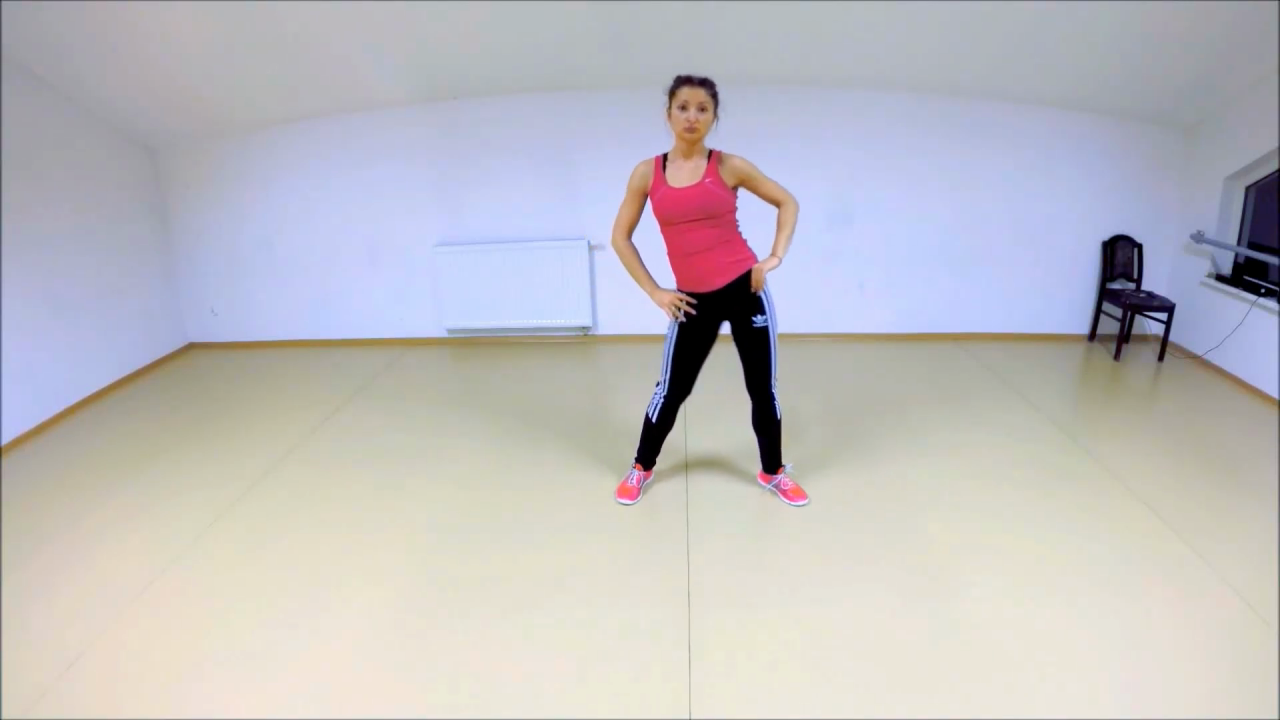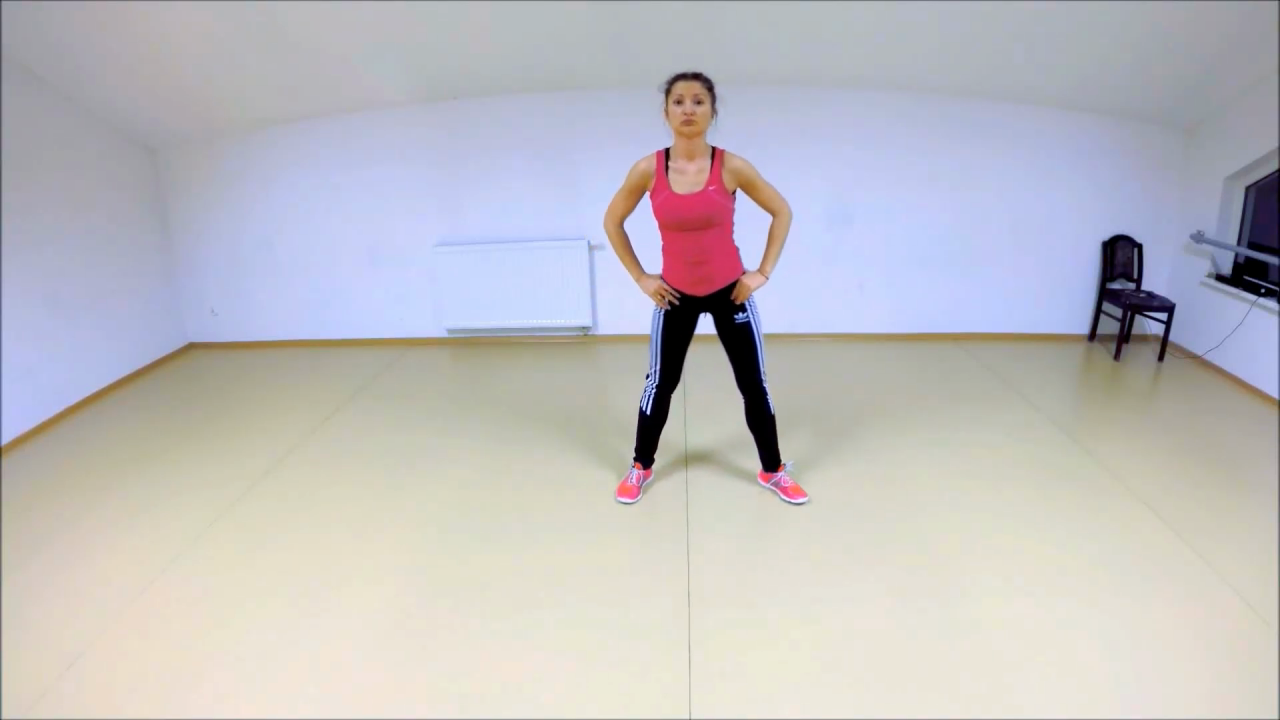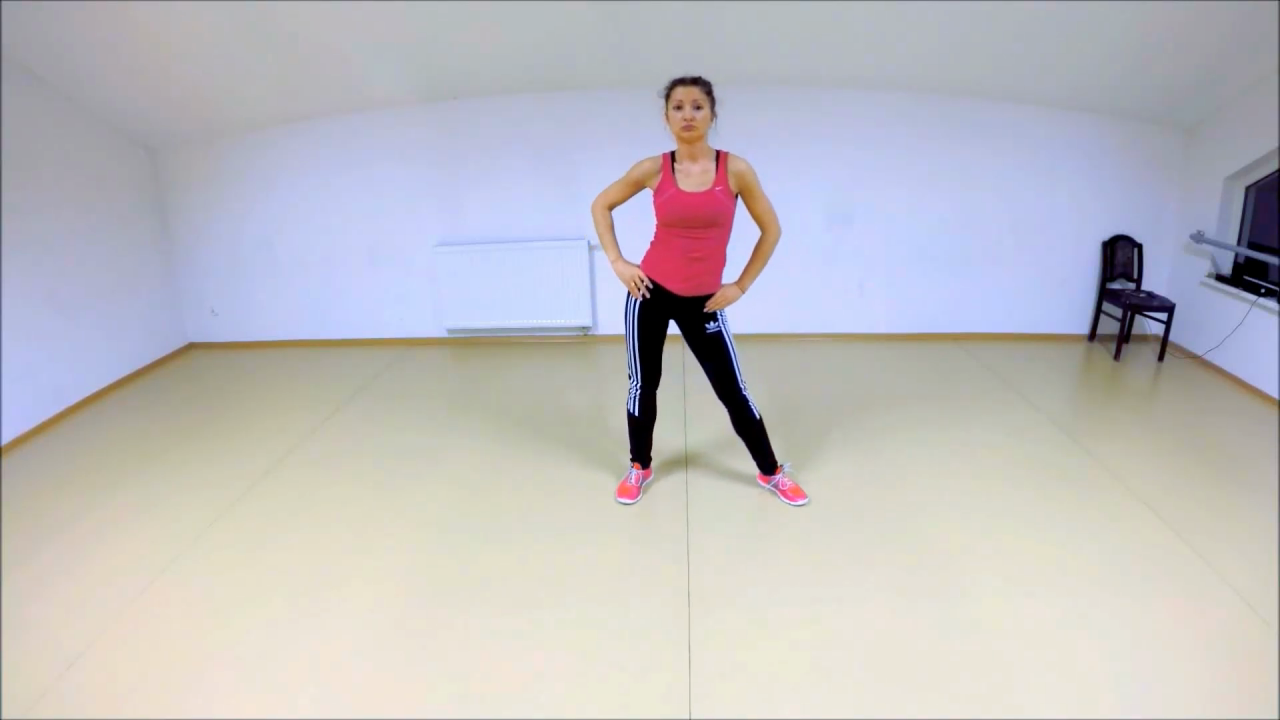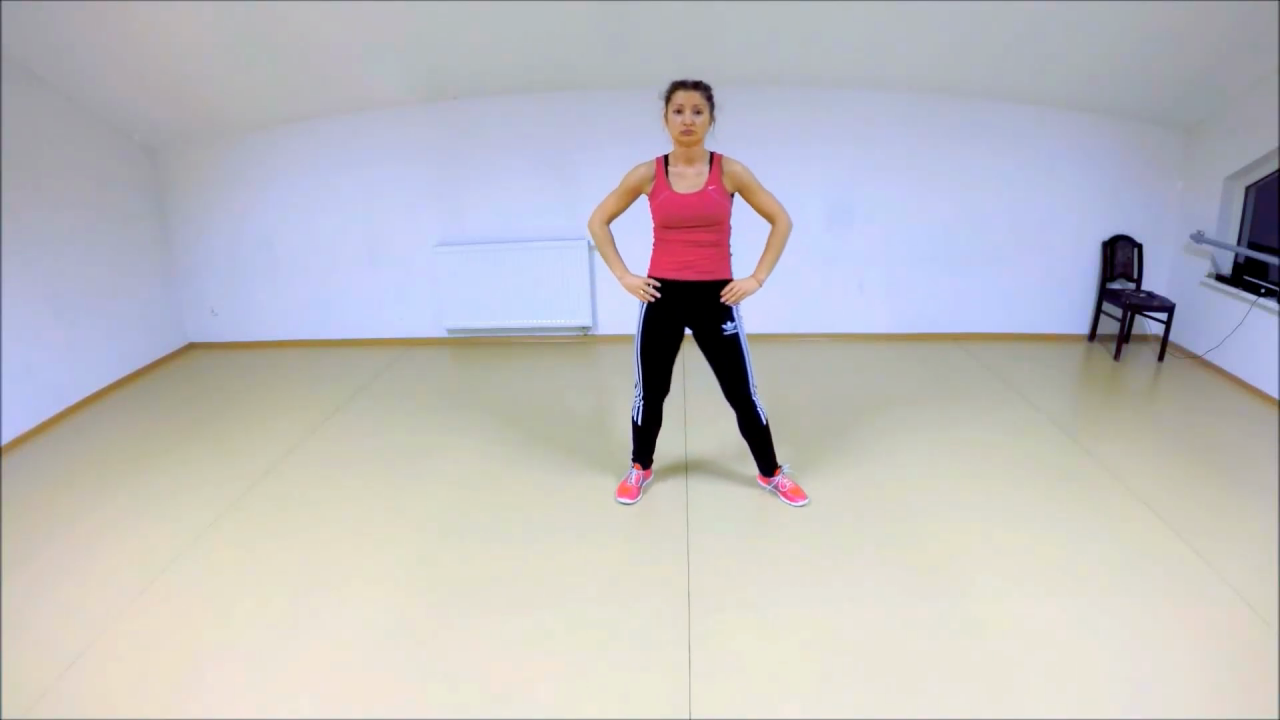
dt=0.4s
person 1, frame 1
left shoulder: (729, 166)
right shoulder: (647, 172)
left elbow: (787, 201)
right elbow: (621, 237)
left wrist: (776, 255)
right wrist: (655, 291)
left hip: (745, 290)
right hip: (694, 301)
left knee: (763, 388)
right knee: (672, 390)
left ankle: (772, 472)
right ankle: (642, 467)
person 1, frame 2
left shoulder: (732, 167)
right shoulder: (647, 169)
left elbow: (782, 212)
right elbow: (613, 221)
left wrist: (763, 272)
right wrist: (641, 277)
left hip: (730, 291)
right hip: (675, 294)
left knee: (753, 384)
right knee: (660, 383)
left ankle: (772, 470)
right ankle: (641, 466)
person 1, frame 3
left shoulder: (736, 170)
right shoulder: (652, 169)
left elbow: (771, 229)
right elbow: (601, 205)
left wrist: (741, 285)
right wrist: (617, 262)
left hip: (704, 302)
right hip: (650, 292)
left knee: (733, 391)
right knee: (643, 384)
left ankle: (770, 471)
right ankle: (639, 467)
person 1, frame 4
left shoulder: (730, 171)
right shoulder: (646, 174)
left elbow: (781, 220)
right elbow: (598, 221)
left wrist: (757, 278)
right wrist: (623, 275)
left hip: (716, 298)
right hip: (663, 297)
left knee: (743, 395)
right knee: (650, 393)
left ankle: (770, 473)
right ankle: (640, 467)
